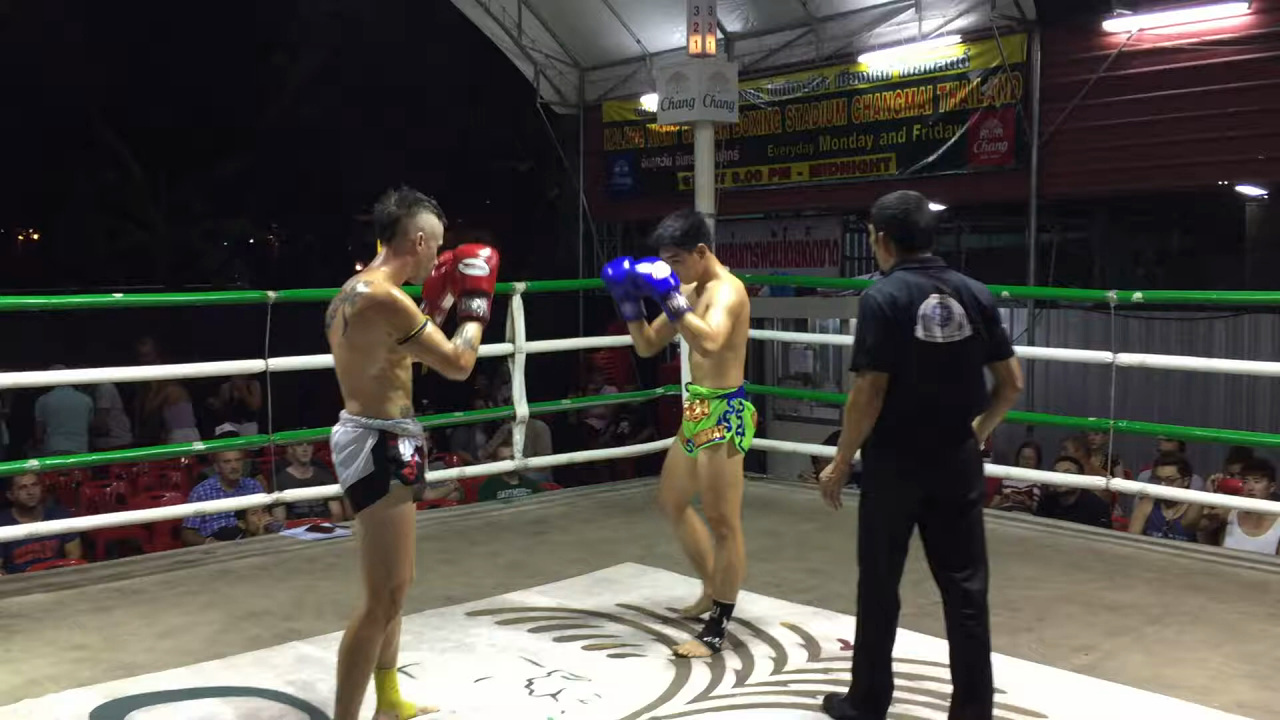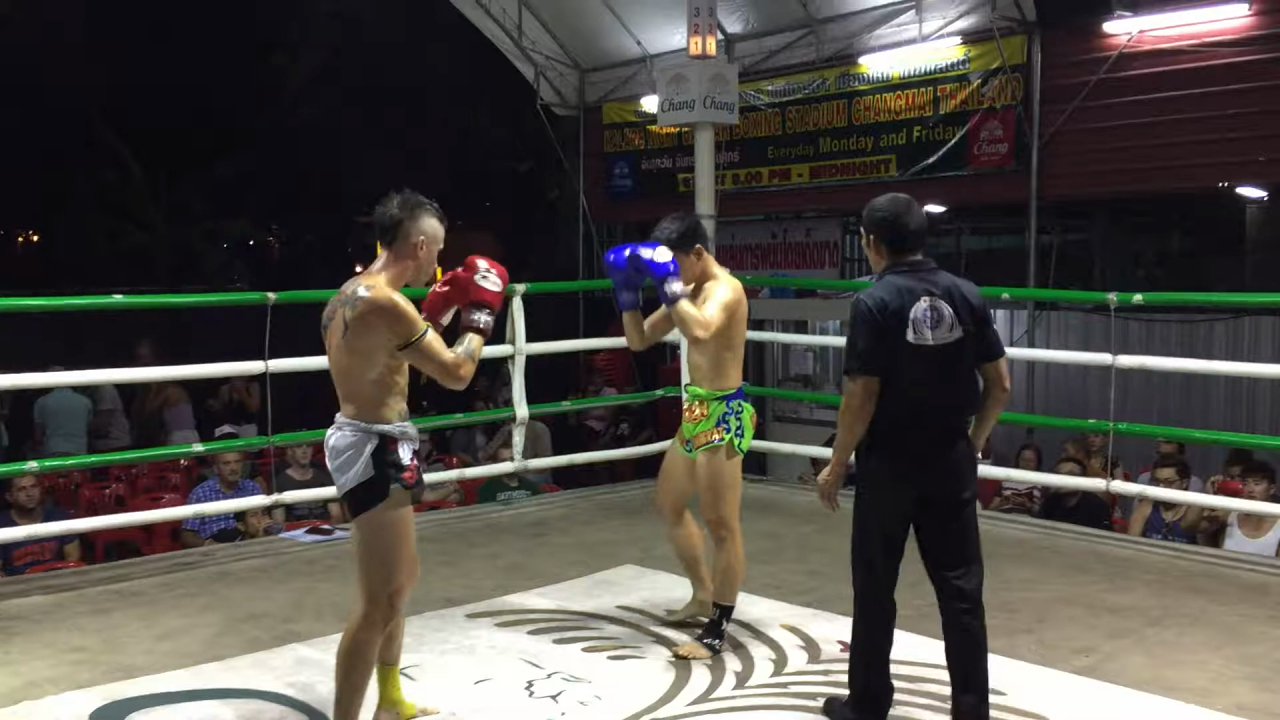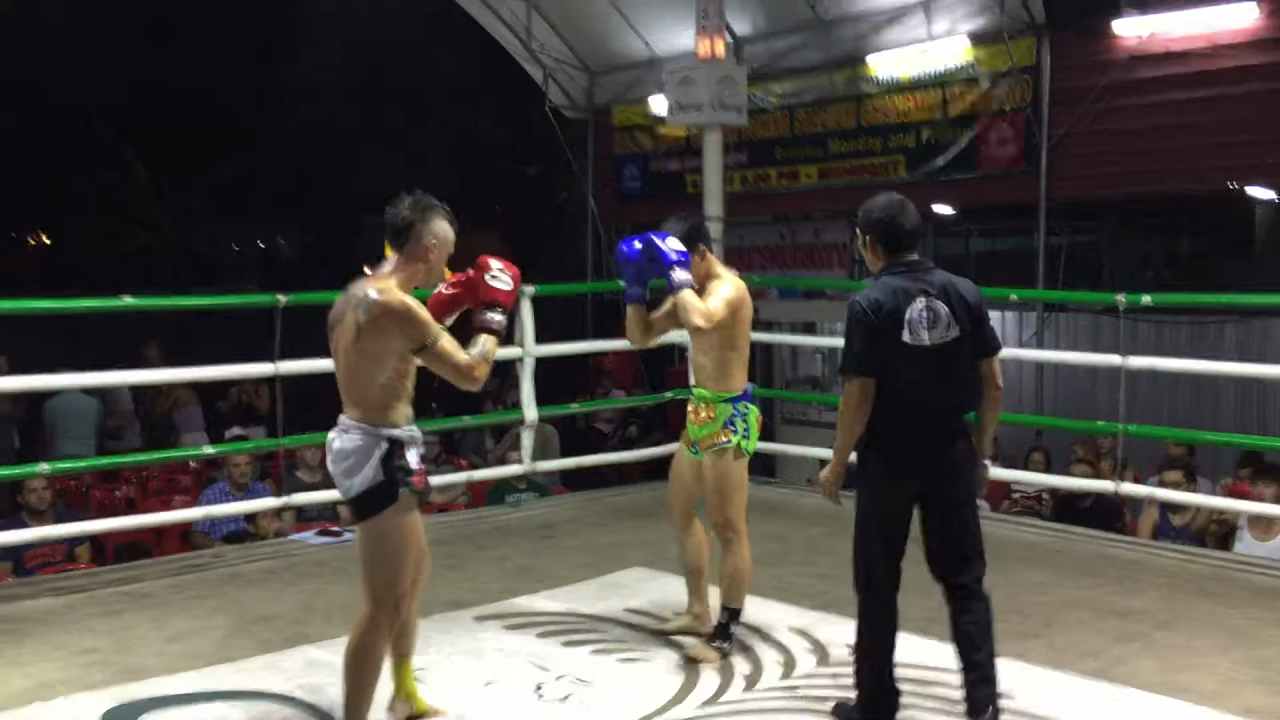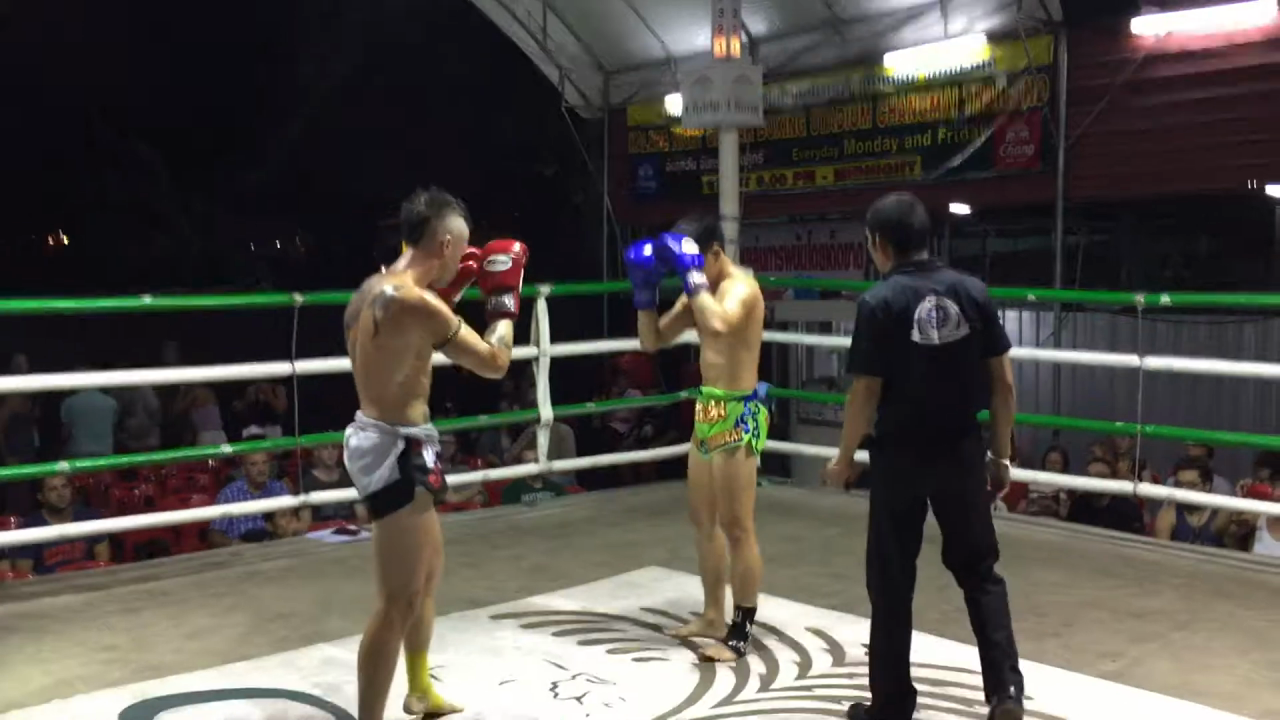
dt=0.1s
person 1, frame 1
left shoulder: (354, 290)
right shoulder: (385, 298)
right elbow: (457, 364)
left wrist: (436, 301)
right wrist: (475, 302)
left hip: (371, 438)
right hip: (379, 446)
left knee: (396, 581)
right knee: (384, 594)
person 1, frame 2
left shoulder: (351, 292)
right shoulder: (386, 303)
right elbow: (457, 374)
left wrist: (437, 314)
right wrist: (478, 314)
left hip: (365, 441)
right hip: (377, 449)
left knee: (401, 578)
right knee: (382, 598)
person 1, frame 3
left shoulder: (356, 294)
right shoulder: (397, 307)
right elbow: (472, 375)
left wrist: (447, 309)
right wrist: (494, 314)
left hip: (361, 441)
right hip: (381, 453)
left knee: (414, 571)
right knee: (386, 602)
person 1, frame 4
left shoulder: (372, 289)
right shoulder: (415, 302)
right elbow: (494, 362)
left wrist: (450, 291)
right wrist: (505, 297)
left hip: (378, 439)
right hip: (398, 451)
left knee: (428, 568)
right knee: (399, 599)
person 2, frame 1
left shoulder: (882, 298)
right shoulder: (975, 294)
left elbow: (869, 393)
right elbow: (1010, 384)
left wrist: (840, 462)
left hip: (894, 459)
right hip: (957, 458)
left knee: (879, 582)
right knee: (966, 586)
person 2, frame 2
left shoulder: (873, 302)
right shoulder: (966, 295)
left elbow: (861, 398)
right elbow: (999, 386)
left wrist: (836, 465)
right wrist: (972, 441)
left hip: (888, 462)
right hip: (950, 459)
left knee: (874, 586)
right knee: (961, 585)
person 2, frame 3
left shoulder: (870, 303)
right shoulder: (963, 293)
left elbow: (859, 398)
right elbow: (993, 385)
left wrist: (838, 463)
right wrist: (980, 452)
left hip: (889, 459)
right hip: (950, 454)
left knee: (878, 582)
right knee: (964, 578)
person 2, frame 4
left shoulder: (879, 302)
right shoulder: (972, 291)
left elbow: (865, 395)
right elbow: (1003, 383)
left wrist: (844, 456)
right wrist: (1001, 451)
left hip: (901, 457)
right hip: (961, 452)
left knee: (891, 581)
right knee: (978, 570)
person 3, frame 1
left shoulder: (727, 291)
right shoulder: (688, 293)
left elbow: (710, 344)
right elbow: (646, 346)
left wrist: (669, 295)
right wrist: (630, 301)
left hip: (723, 413)
right hip: (696, 409)
left knee: (722, 523)
right knee: (671, 502)
left ankle: (716, 630)
right ankle: (712, 588)
person 3, frame 2
left shoulder: (725, 290)
right shoulder: (686, 291)
left elbow: (700, 333)
right elbow: (638, 341)
left wrist: (667, 283)
right wrist: (628, 291)
left hip: (722, 414)
right hip: (696, 410)
left knee: (721, 525)
right knee: (668, 504)
left ankle: (716, 631)
right ankle: (703, 594)
person 3, frame 3
left shoulder: (729, 289)
right shoulder: (689, 291)
left elbow: (700, 322)
right elbow: (639, 336)
left wrist: (676, 273)
right wrist: (634, 285)
left hip: (727, 416)
right hip: (699, 413)
left knee: (728, 529)
right knee: (679, 511)
left ankle: (724, 633)
right ankle: (698, 610)
person 3, frame 4
left shoulder: (742, 289)
right shoulder: (701, 292)
left elbow: (717, 325)
right elbow: (652, 341)
left wrist: (692, 274)
right wrist: (643, 290)
left hip: (737, 414)
right hip: (708, 411)
left knee: (736, 527)
right knee: (703, 518)
left ankle: (740, 633)
right ankle: (713, 615)
